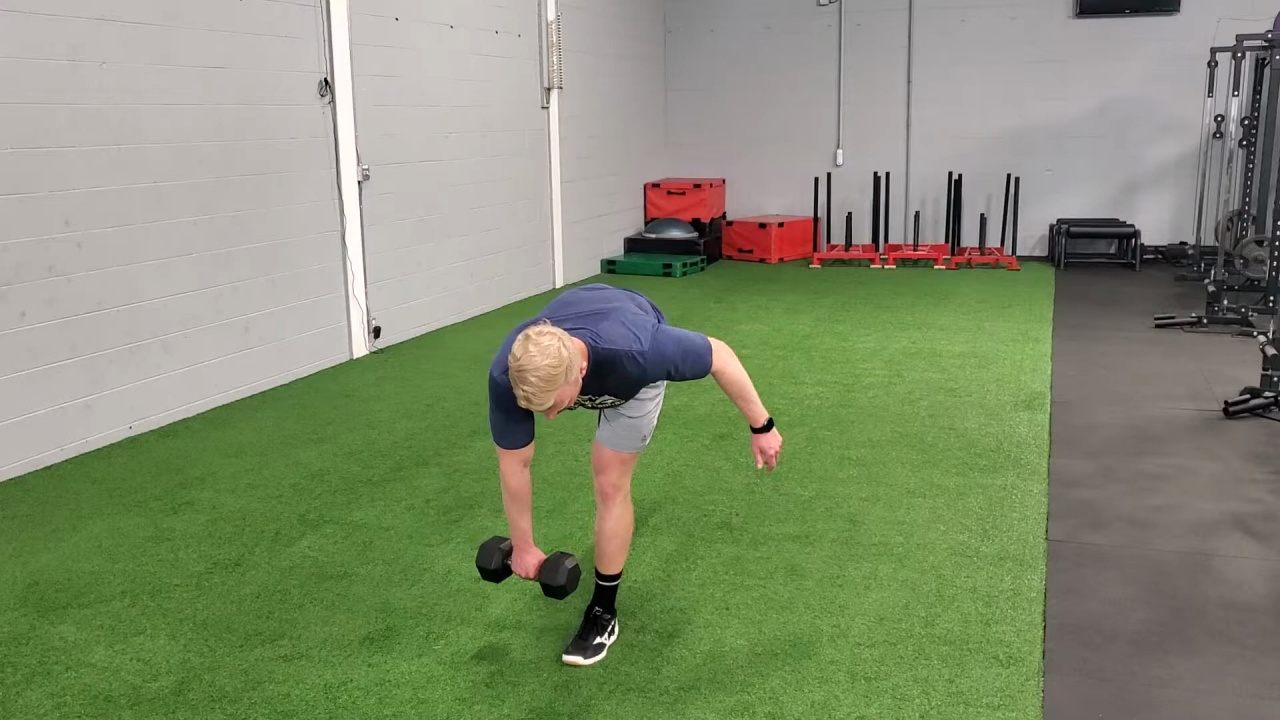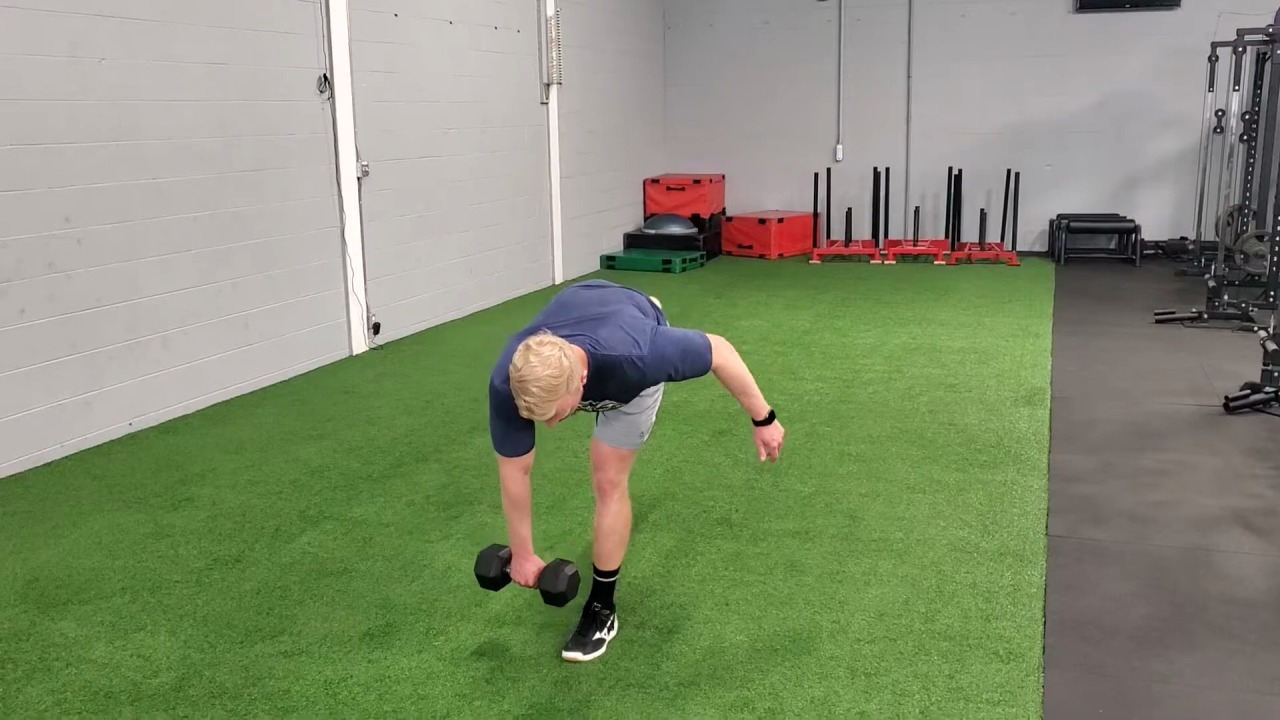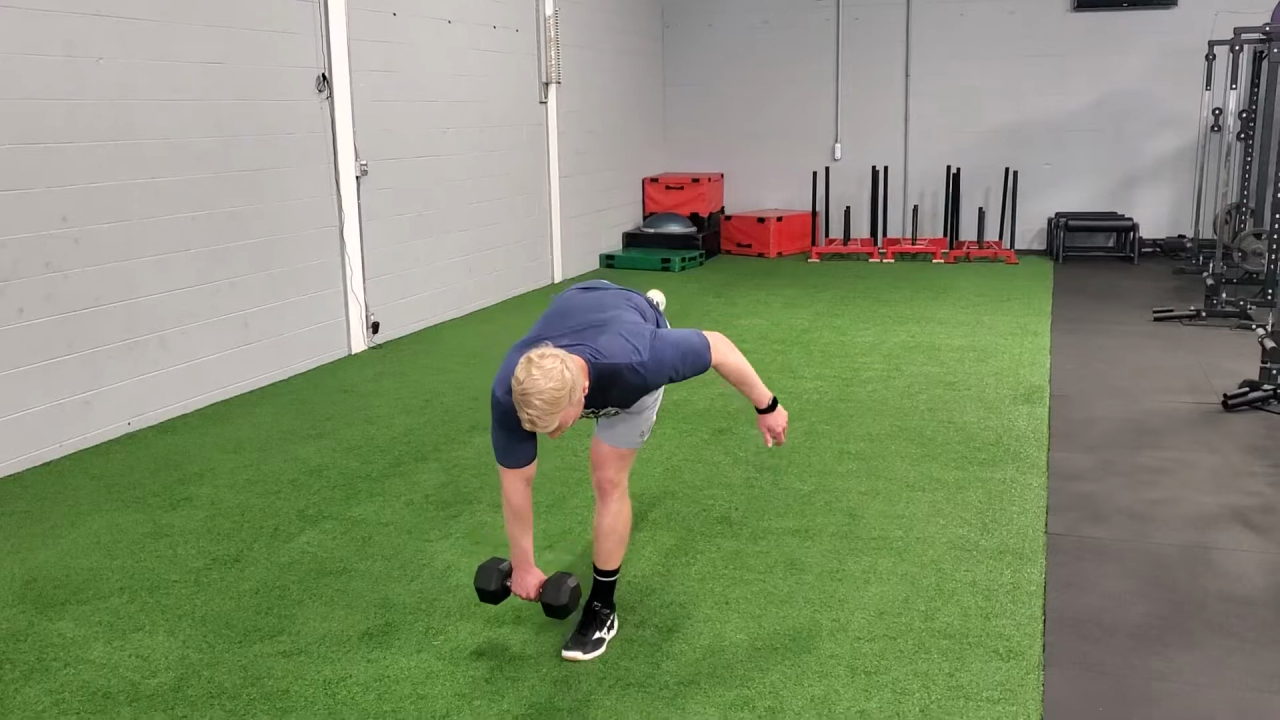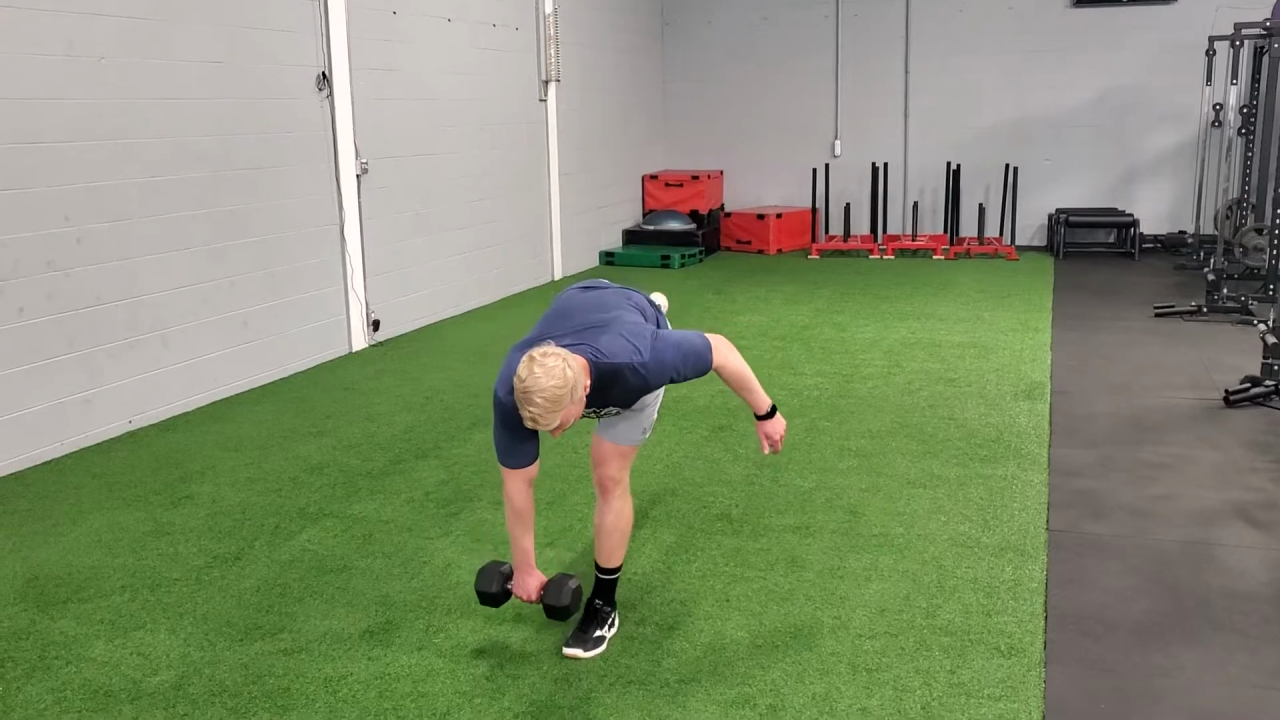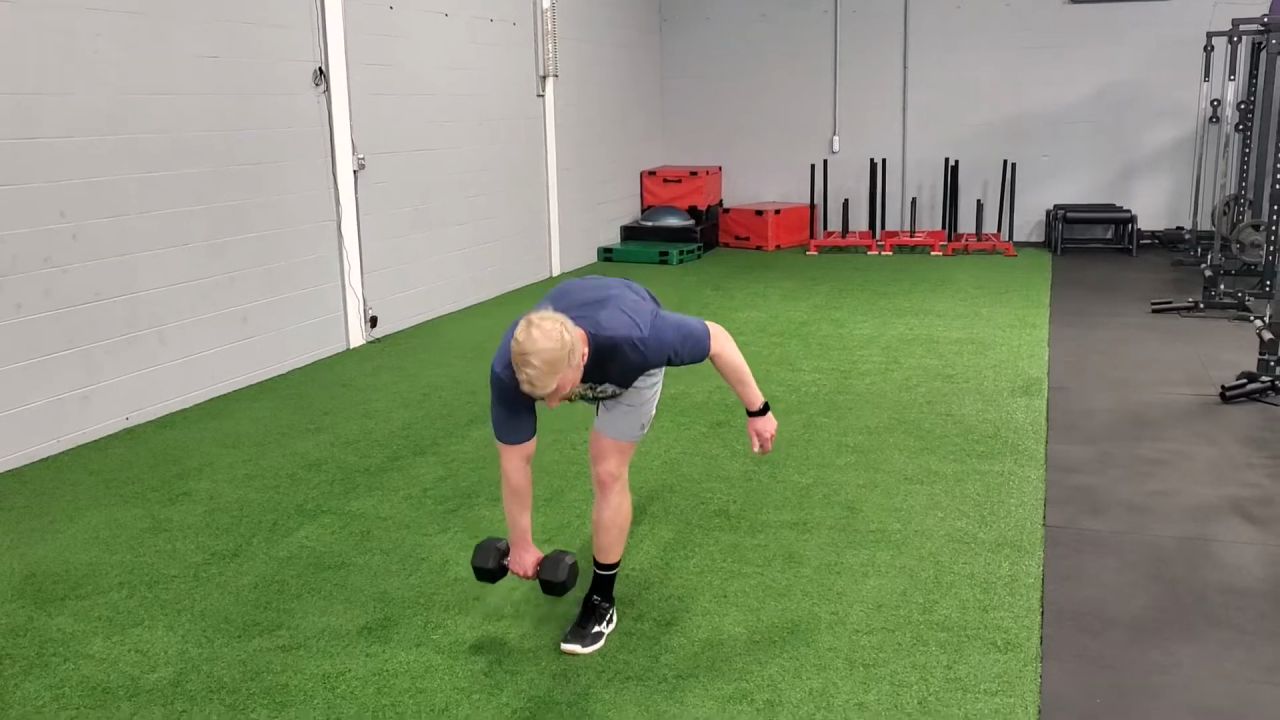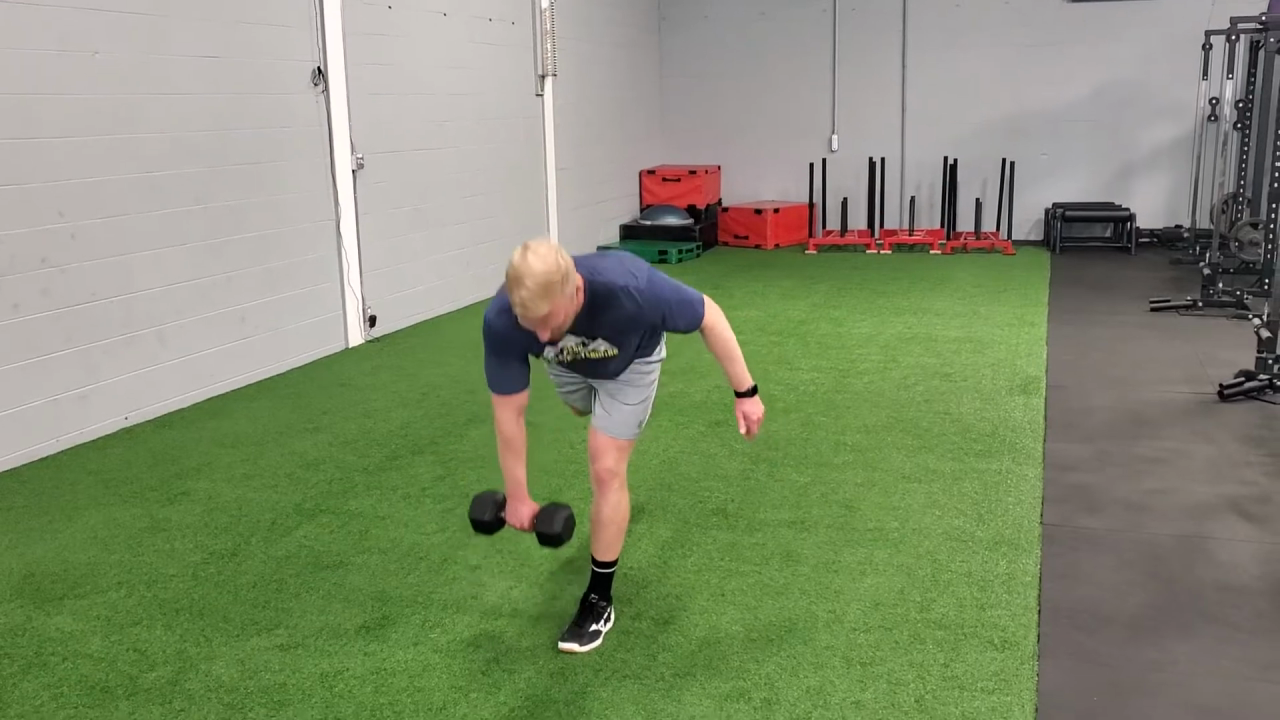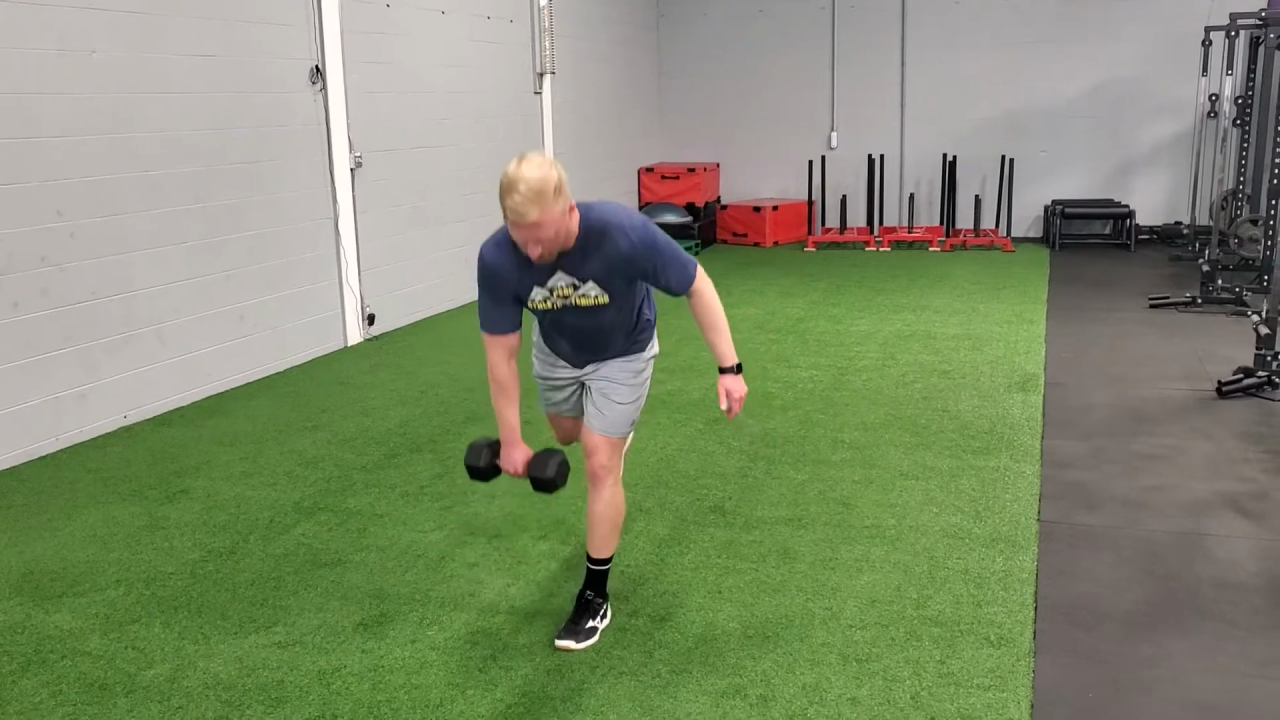
dt=0.2s
person 1, frame 1
left shoulder: (637, 352)
right shoulder: (507, 374)
left elbow: (719, 354)
right elbow: (514, 465)
left wrist: (761, 425)
right wrist: (523, 546)
left hip: (634, 364)
left knee: (609, 482)
left ankle: (603, 611)
person 1, frame 2
left shoulder: (636, 356)
right shoulder: (508, 382)
left elbow: (718, 350)
right elbow: (515, 471)
left wrist: (763, 418)
right wrist: (522, 553)
left knee: (607, 478)
left ankle: (602, 606)
person 1, frame 3
left shoulder: (636, 363)
right shoulder: (510, 393)
left elbow: (716, 346)
right elbow: (516, 484)
left wrist: (766, 406)
right wrist: (522, 566)
left knee: (607, 477)
left ankle: (602, 605)
person 1, frame 4
left shoulder: (638, 363)
right shoulder: (513, 392)
left elbow: (719, 348)
right elbow: (518, 484)
left wrist: (765, 412)
right wrist: (524, 569)
left knee: (609, 475)
left ankle: (603, 603)
person 1, frame 5
left shoulder: (635, 338)
right shoulder: (511, 366)
left elbow: (717, 340)
right elbow: (515, 461)
left wrist: (757, 410)
right wrist: (520, 544)
left hip: (630, 359)
right hip: (582, 359)
left knee: (607, 471)
left ankle: (601, 600)
person 1, frame 6
left shoulder: (631, 289)
right shoulder: (503, 318)
left elbow: (708, 316)
right elbow: (509, 412)
left wrist: (745, 392)
right wrist: (517, 497)
left hip: (631, 360)
left knee: (605, 468)
right knee: (589, 417)
left ankle: (599, 599)
person 1, frame 7
left shoulder: (626, 235)
right shoulder: (497, 257)
left elbow: (697, 286)
right elbow: (501, 354)
left wrist: (729, 367)
right wrist: (511, 441)
left hip: (621, 354)
right hip: (558, 352)
left knee: (600, 465)
right knee: (567, 433)
left ankle: (595, 596)
right ankle: (610, 434)
